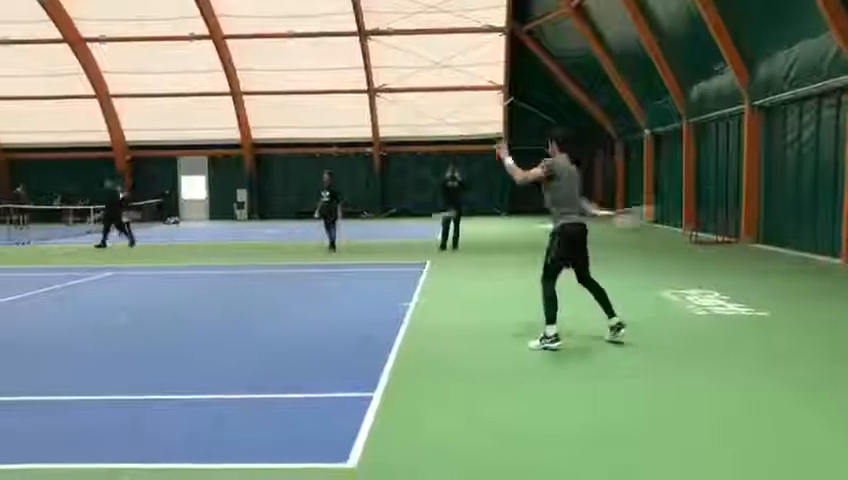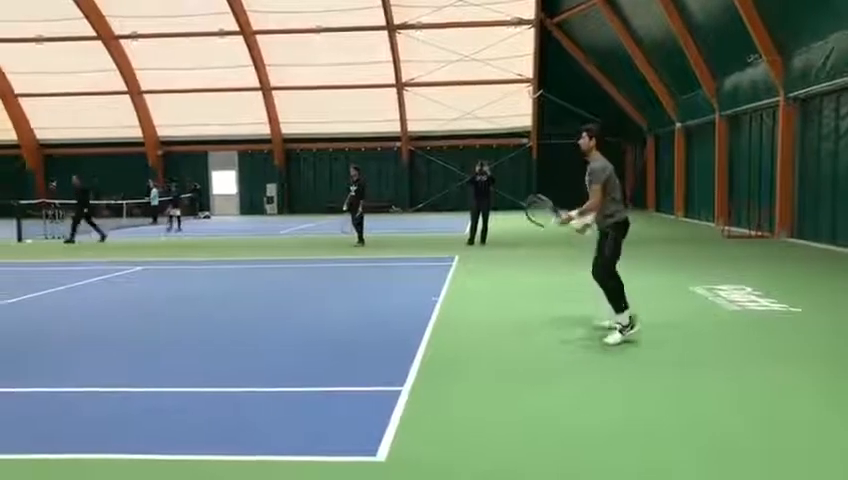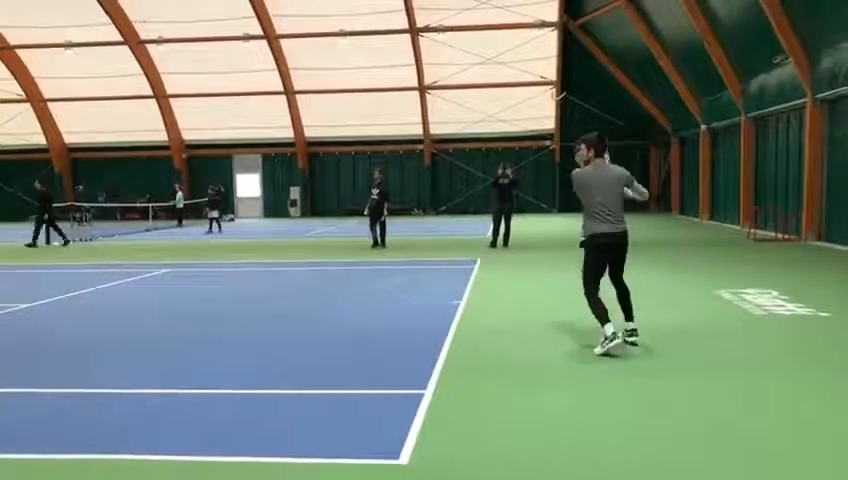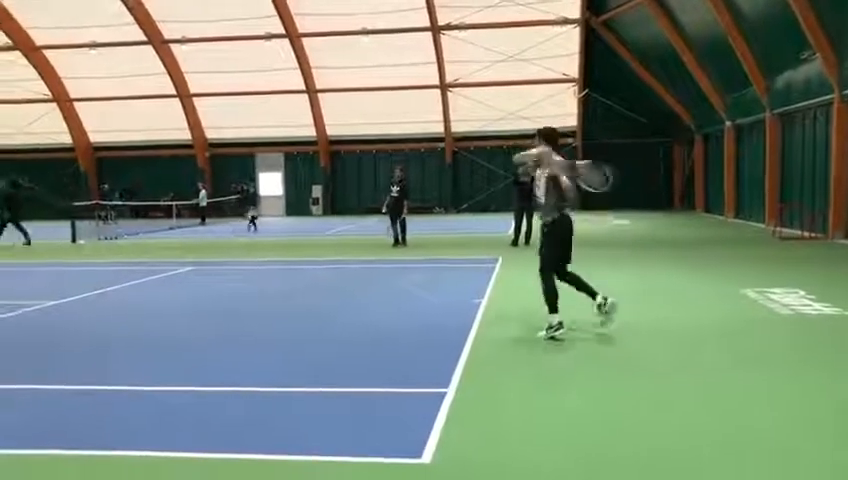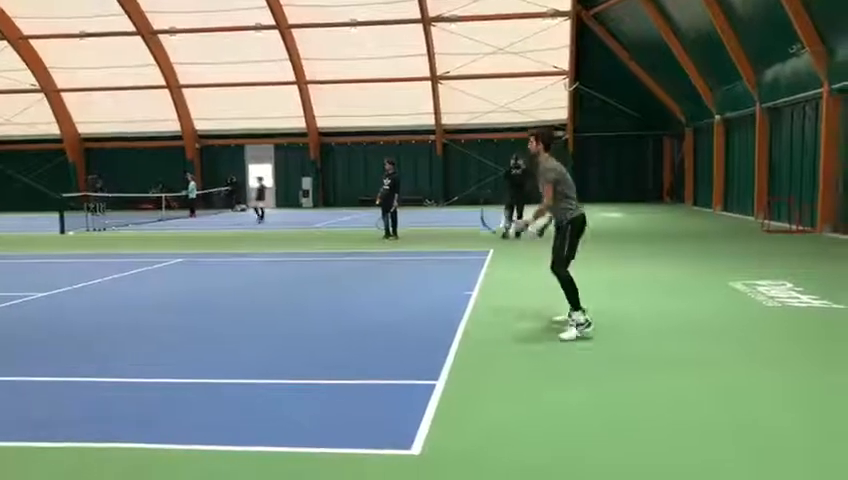
dt=1s
person 1, frame 1
left shoulder: (553, 164)
right shoulder: (572, 169)
left elbow: (521, 178)
right elbow: (577, 200)
left wrist: (506, 158)
right wrist: (594, 210)
left hip: (564, 230)
right hip: (578, 228)
left knee: (548, 280)
right knee: (585, 279)
left ankle: (551, 335)
right ankle: (615, 323)
person 1, frame 2
left shoulder: (599, 166)
right shoulder: (592, 166)
left elbow: (595, 203)
left wrist: (573, 215)
left hip: (615, 224)
right hip: (607, 224)
left knee: (600, 272)
right knee: (607, 271)
left ankle: (625, 323)
right ankle: (625, 314)
person 1, frame 3
left shoulder: (577, 175)
right shoulder: (621, 173)
right elbow: (644, 195)
left hip: (596, 239)
right hip: (620, 236)
left knee: (591, 290)
right knee: (617, 280)
left ankle: (610, 333)
right ankle: (630, 329)
person 1, frame 4
left shoulder: (560, 164)
right shoulder: (540, 160)
left elbow: (571, 195)
right elbow: (518, 160)
left wrist: (561, 175)
right wrist: (532, 153)
left hip: (555, 224)
right hip: (556, 223)
left knee: (546, 272)
right knee: (562, 272)
left ankle: (555, 323)
right ankle: (600, 300)
person 1, frame 5
left shoulder: (547, 168)
right shoulder: (550, 165)
left elbow: (547, 202)
left wrist: (530, 220)
left hip: (571, 221)
right hip: (566, 220)
left knee: (559, 268)
right knee: (558, 266)
left ankle: (582, 321)
right ankle: (576, 311)
